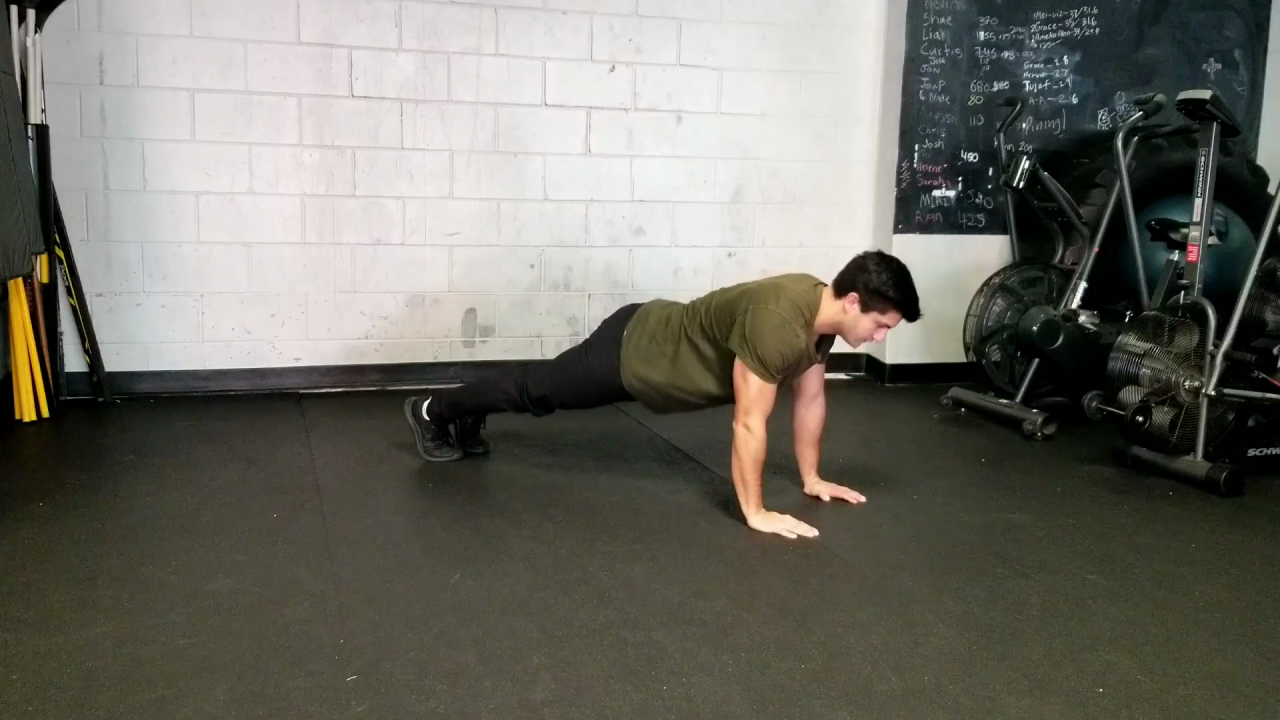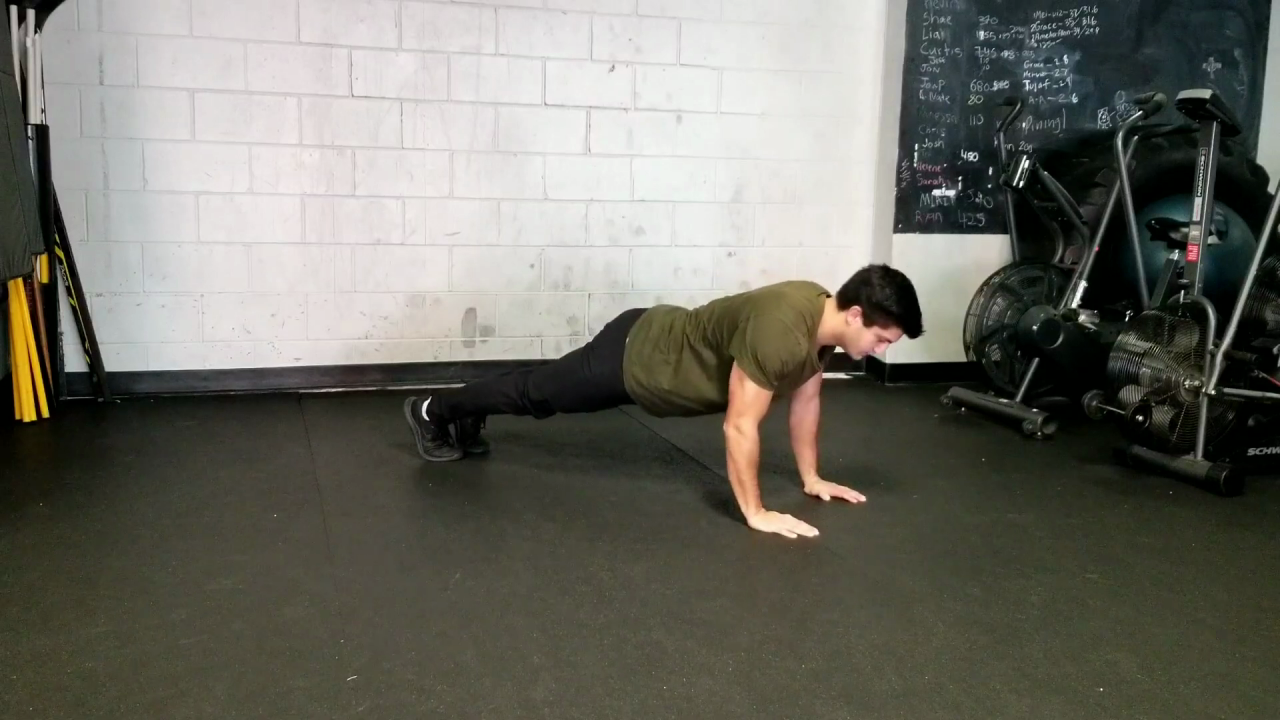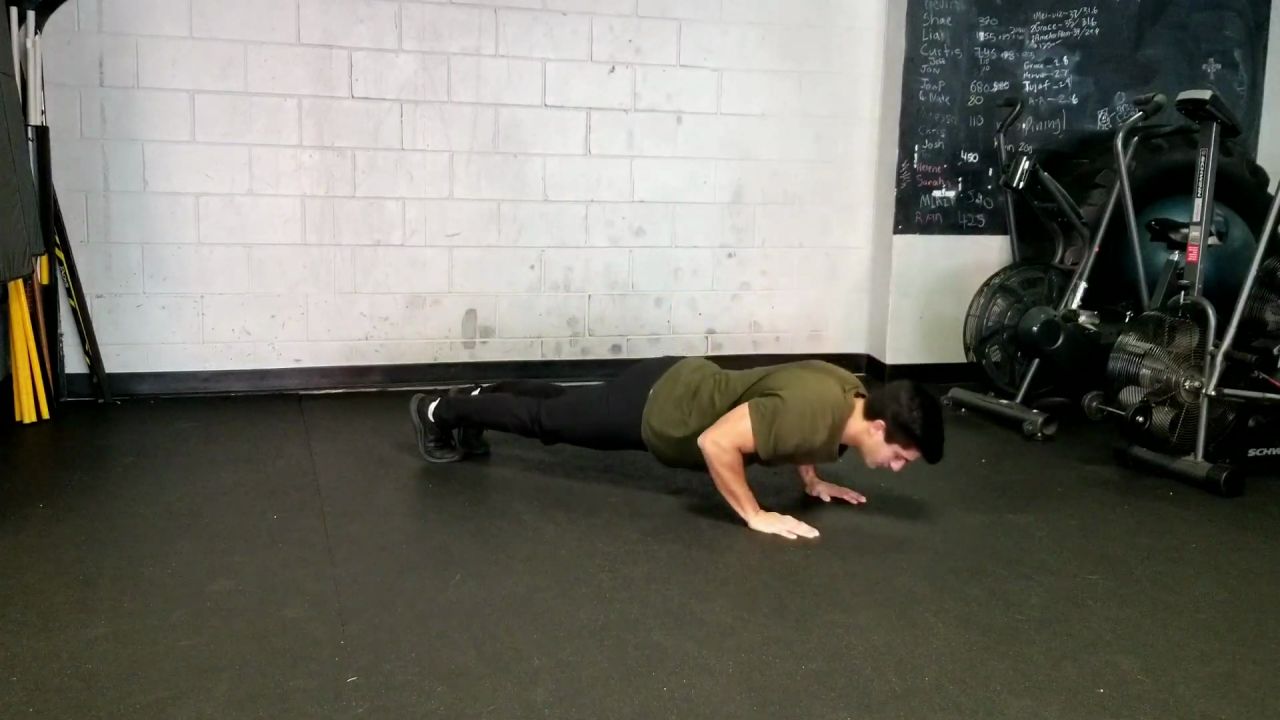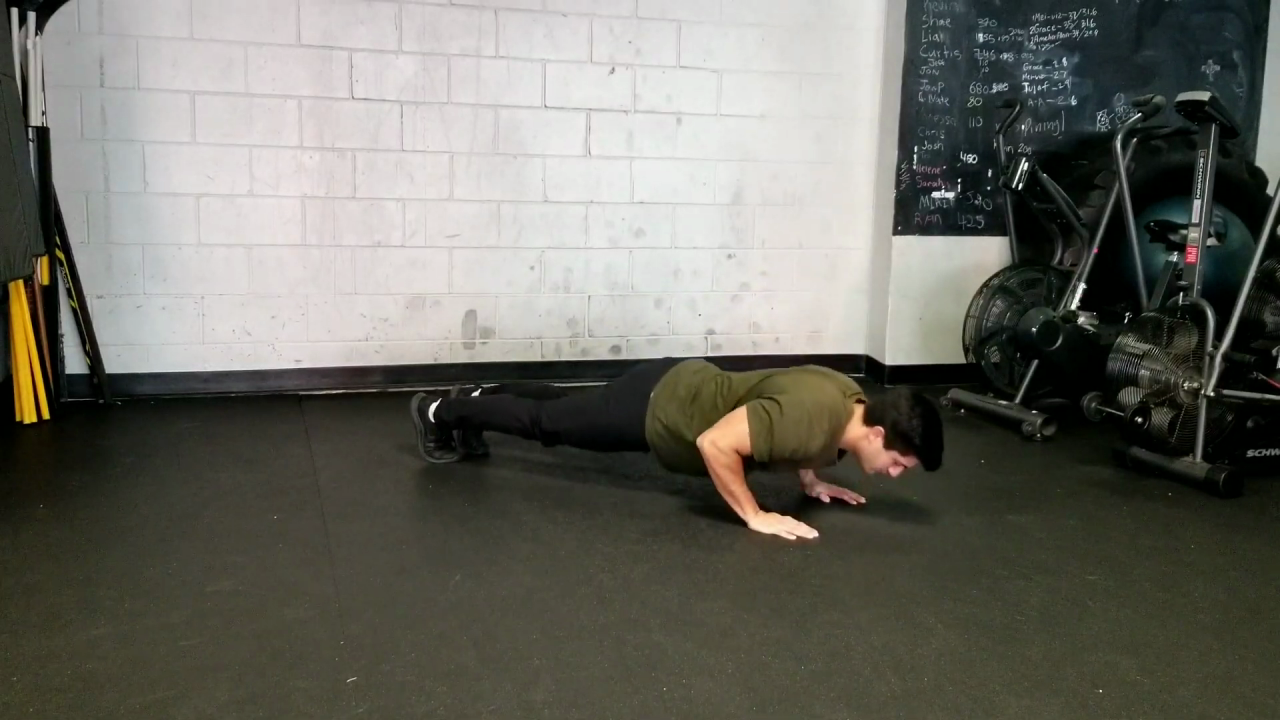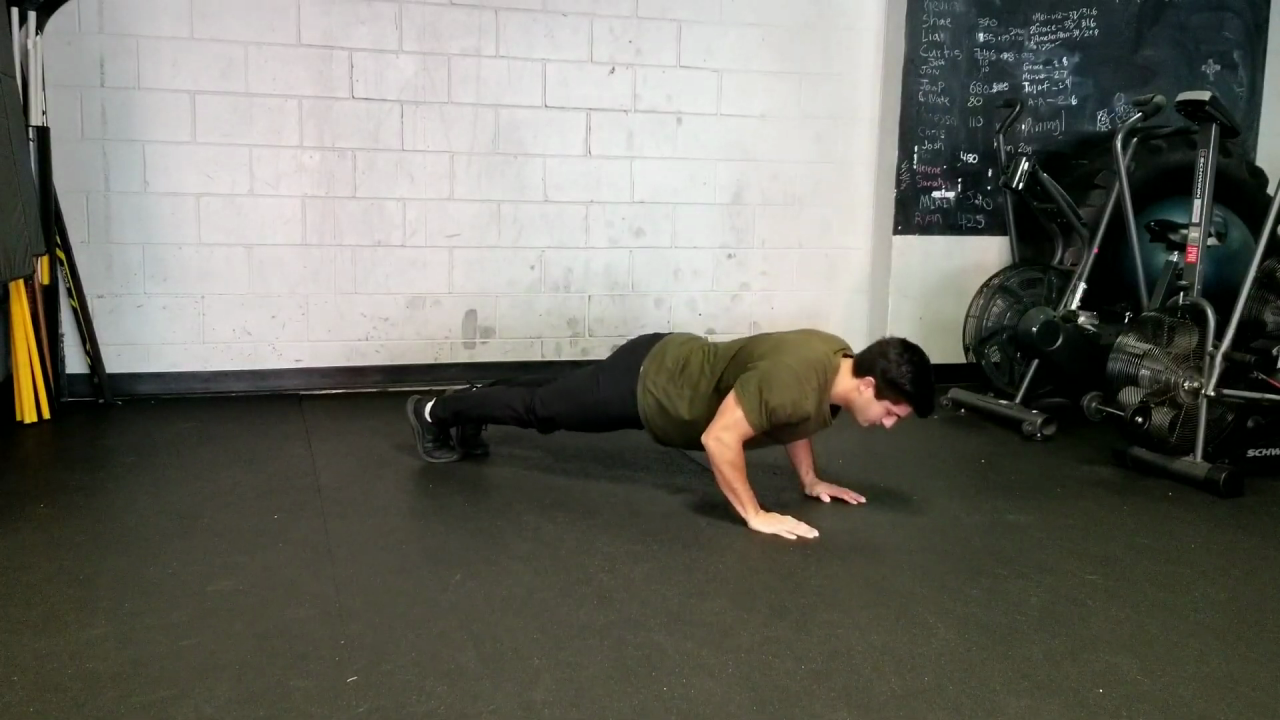
dt=1s
person 1, frame 1
left shoulder: (821, 309)
right shoulder: (779, 324)
left elbow: (810, 399)
right elbow: (748, 424)
left wrist: (811, 478)
right wrist: (755, 513)
left hip: (654, 344)
right hip: (631, 354)
left knee: (545, 388)
right knee: (536, 393)
left ankle: (464, 416)
right ankle: (433, 411)
person 1, frame 2
left shoulder: (822, 316)
right shoulder: (781, 332)
left elbow: (805, 399)
right elbow: (740, 426)
left wrist: (811, 478)
right wrist: (755, 512)
left hip: (659, 343)
right hip: (634, 359)
left knee: (546, 391)
right knee: (536, 395)
left ankle: (465, 415)
right ankle: (433, 411)
person 1, frame 3
left shoulder: (850, 394)
right shoulder: (812, 413)
right elbow: (716, 442)
left wrist: (811, 479)
right wrist: (755, 516)
left hip: (685, 385)
right hip: (656, 410)
left knee: (558, 409)
right knee: (546, 420)
left ankle: (477, 396)
right ankle: (439, 412)
person 1, frame 4
left shoulder: (849, 396)
right shoulder: (813, 419)
right elbow: (714, 442)
left wrist: (810, 478)
right wrist: (754, 516)
left hip: (686, 385)
right hip: (658, 411)
left knee: (566, 410)
right knee: (545, 422)
left ankle: (478, 397)
right ankle: (440, 413)
person 1, frame 5
left shoulder: (838, 358)
right shoulder: (795, 378)
left elbow: (795, 417)
right elbow: (718, 438)
left wrist: (810, 481)
right wrist: (755, 515)
left hip: (674, 367)
right hip: (648, 385)
left knee: (554, 403)
right knee: (539, 410)
left ankle: (467, 409)
right ankle: (436, 413)
